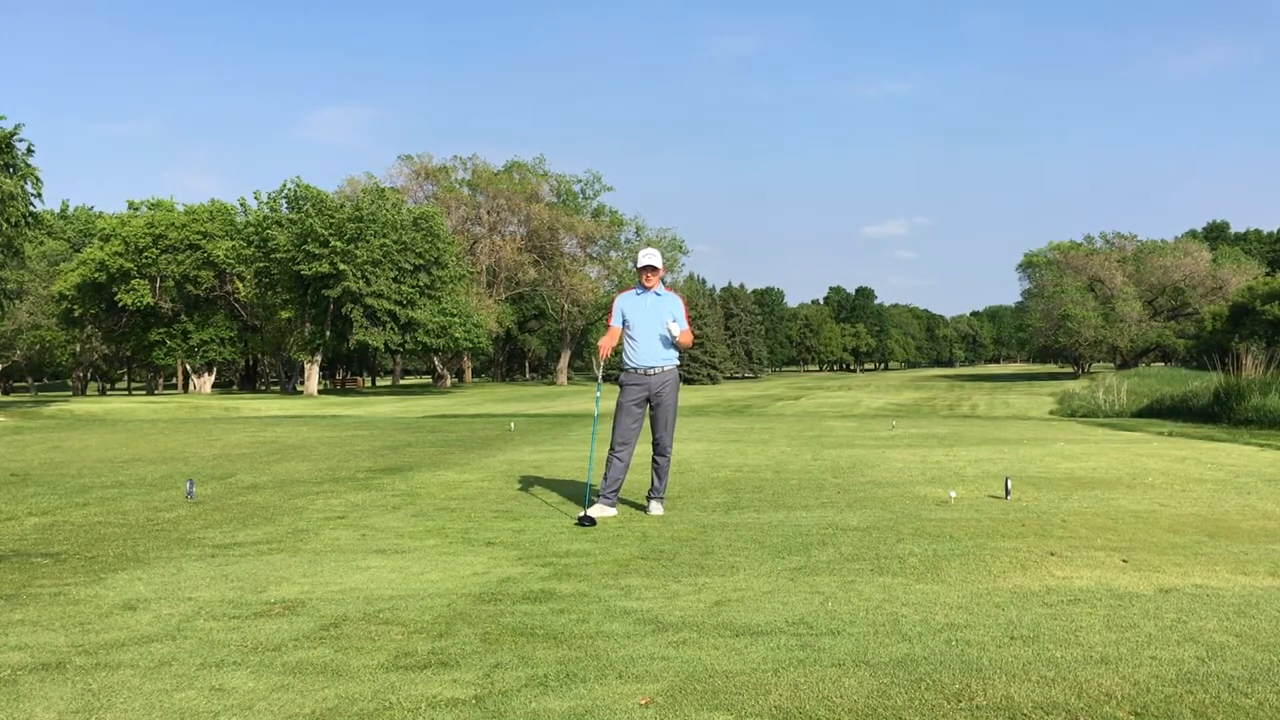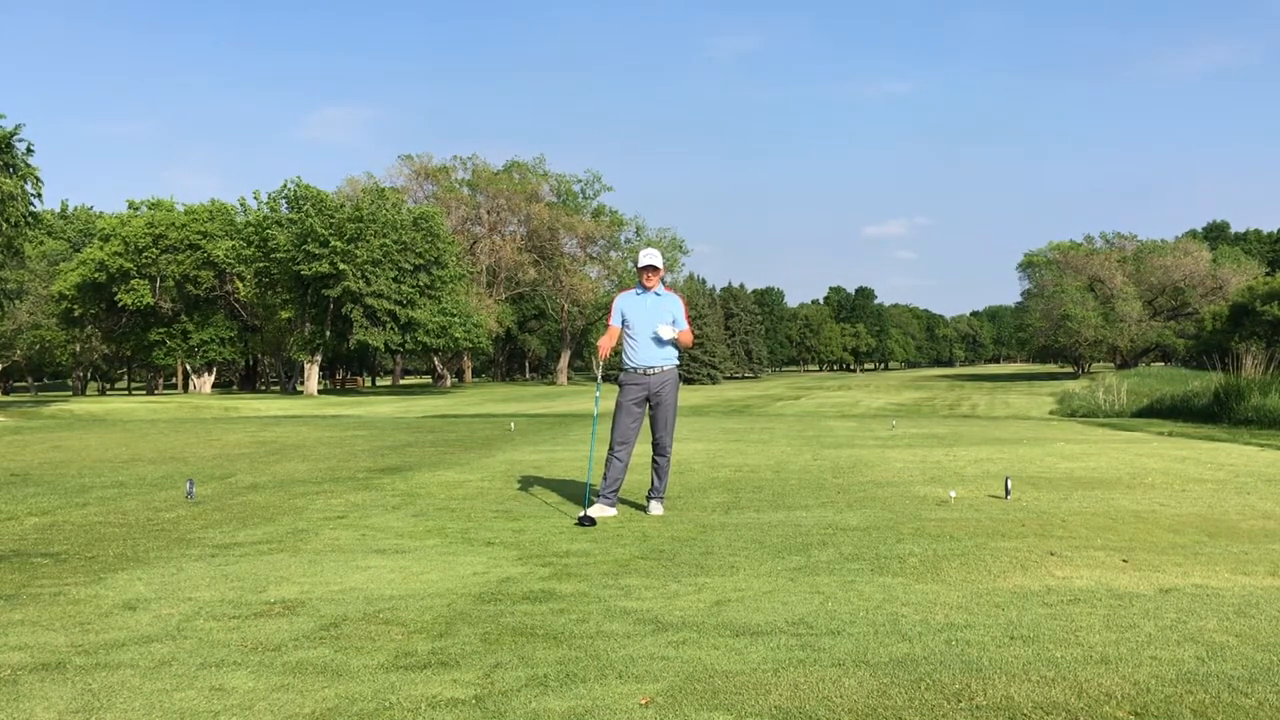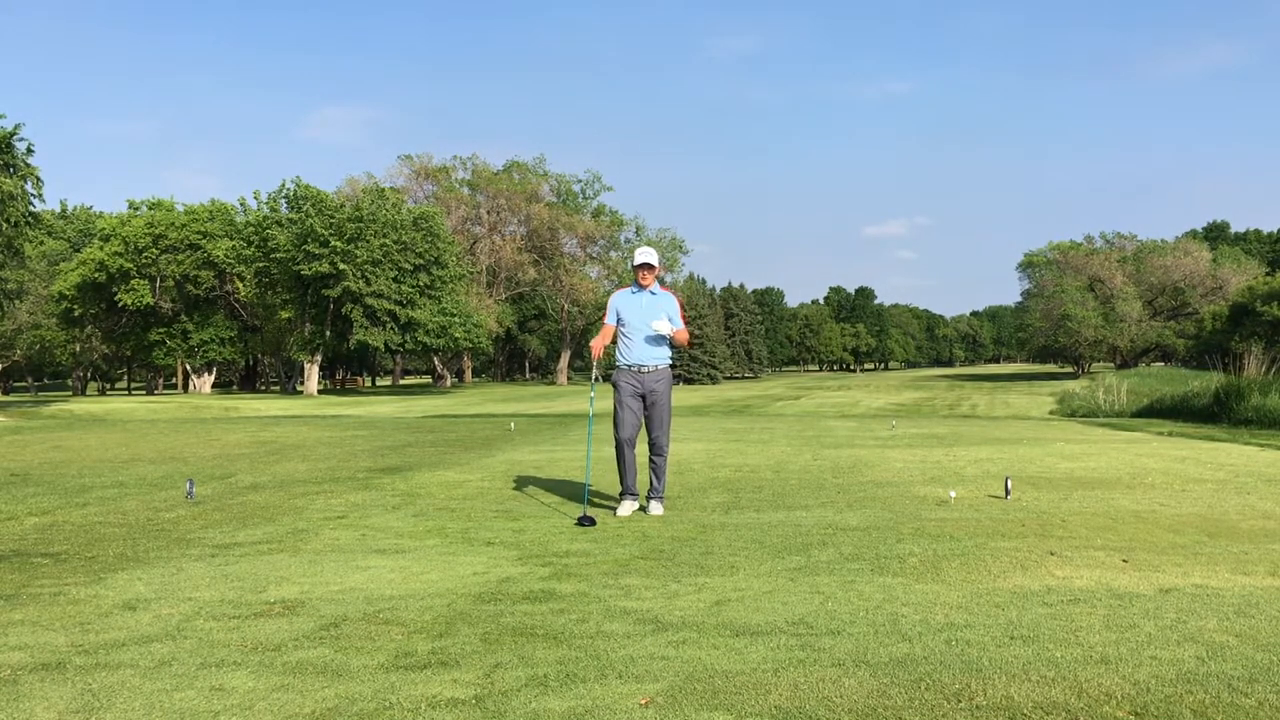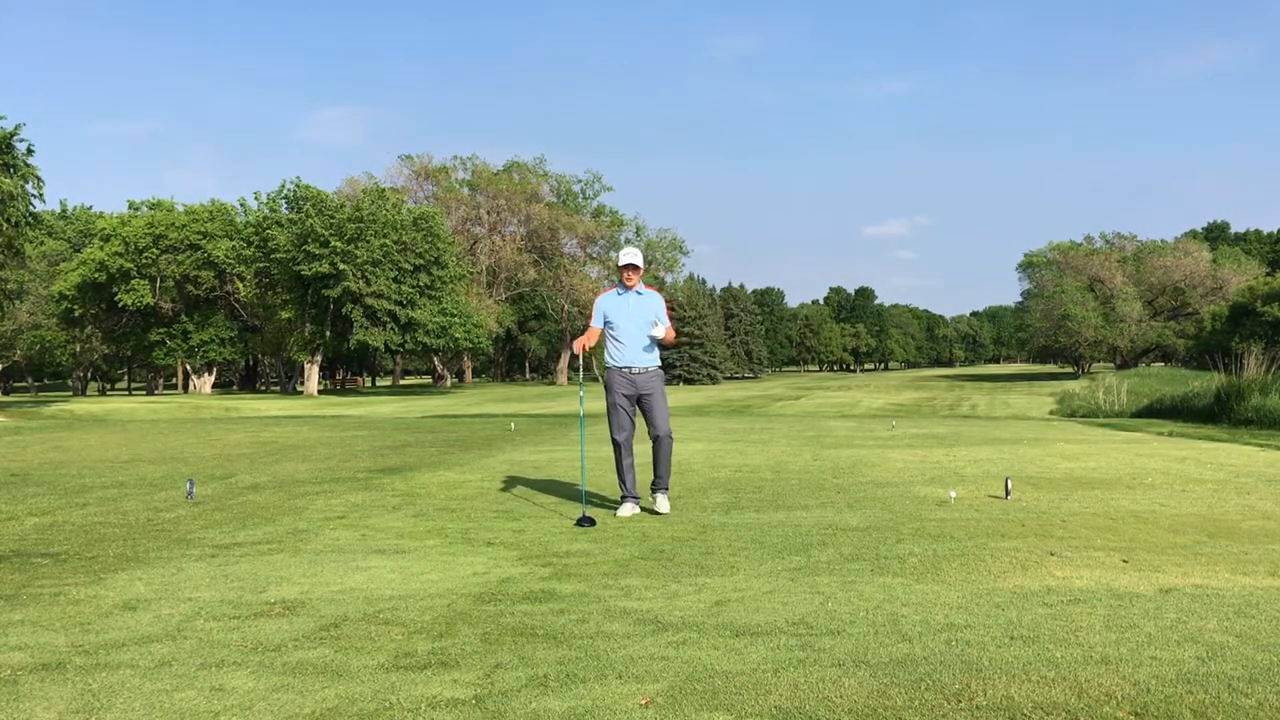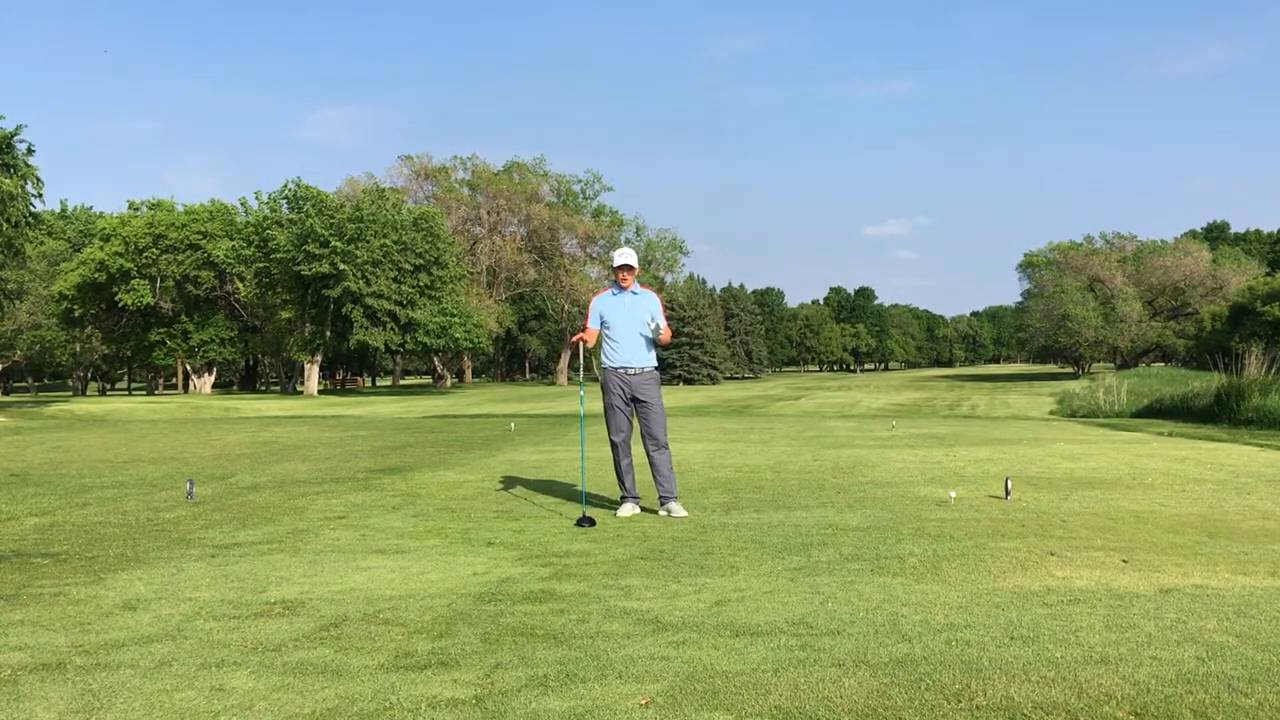
dt=0.4s
person 1, frame 1
left shoulder: (674, 300)
right shoulder: (623, 300)
left elbow: (688, 340)
right elbow: (613, 335)
left wrist: (677, 335)
right wrist: (605, 341)
left hip: (665, 377)
right hip: (633, 378)
left knee: (662, 443)
right knee: (621, 441)
left ankle: (656, 498)
right ankle: (607, 500)
person 1, frame 2
left shoulder: (674, 301)
right shoulder: (623, 299)
left elbow: (688, 340)
right elbow: (612, 334)
left wrist: (674, 334)
right wrist: (604, 341)
left hip: (665, 377)
right hip: (632, 377)
left knee: (662, 442)
right knee: (620, 440)
left ankle: (656, 498)
right ankle: (606, 500)
person 1, frame 3
left shoulder: (669, 299)
right shoulder: (618, 298)
left elbow: (684, 340)
right elbow: (607, 333)
left wrist: (670, 330)
right wrist: (598, 340)
left hip: (659, 375)
right hip: (627, 375)
left knee: (659, 441)
right knee: (625, 435)
left ankle: (656, 498)
right ankle: (629, 496)
person 1, frame 4
left shoulder: (654, 298)
right shoulder: (604, 300)
left elbow: (671, 337)
right elbow: (593, 334)
left wrist: (662, 334)
right wrist: (582, 340)
left hip: (650, 375)
right hip: (618, 377)
left knee: (662, 433)
right knee: (622, 439)
left ankle: (660, 490)
right ankle: (629, 498)
person 1, frame 5
left shoulder: (651, 298)
right shoulder: (600, 300)
left elbow: (667, 337)
right elbow: (591, 337)
left wrist: (659, 333)
right wrist: (581, 337)
left hip: (646, 376)
right hip: (615, 377)
left knee: (657, 439)
right knee: (619, 440)
left ankle: (669, 499)
right ankle: (629, 499)
